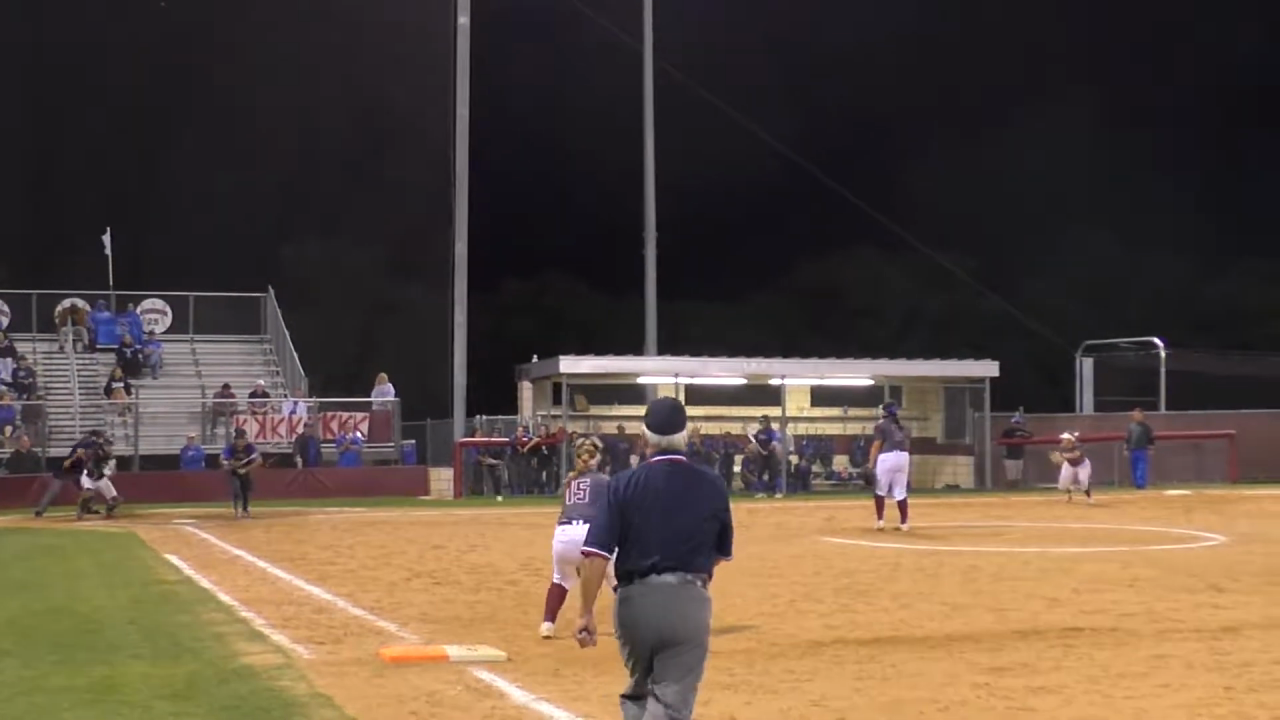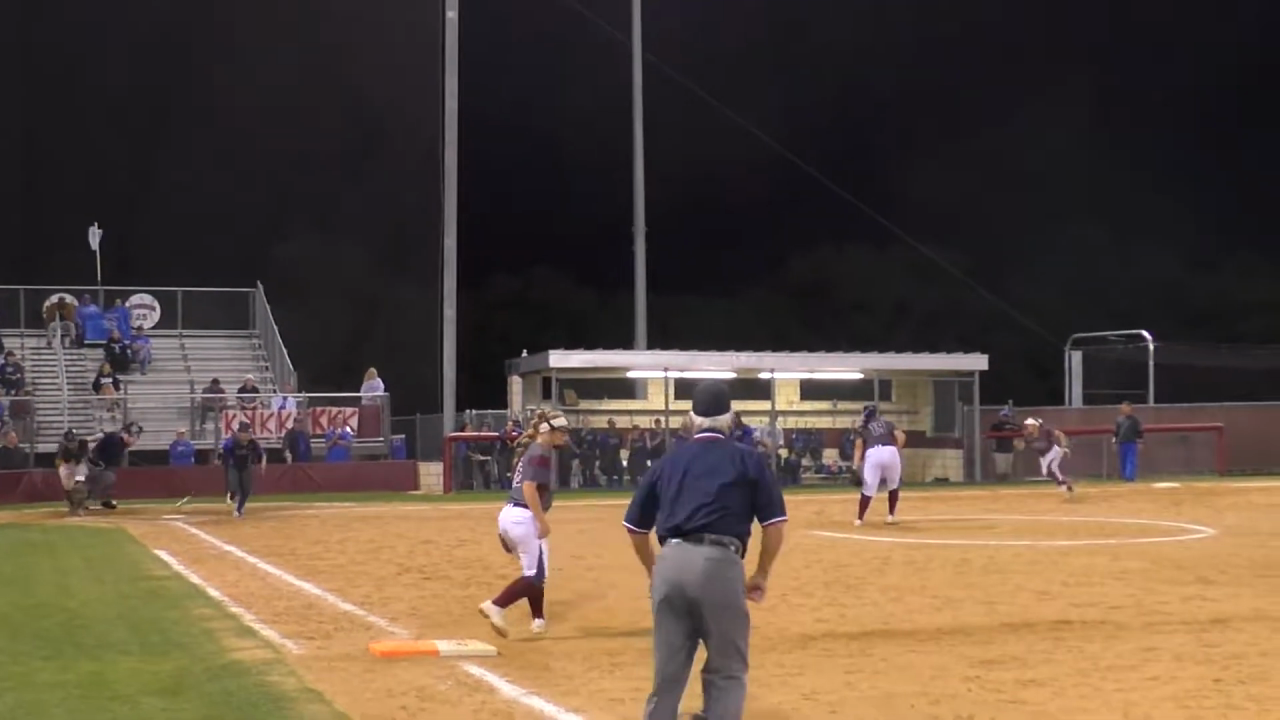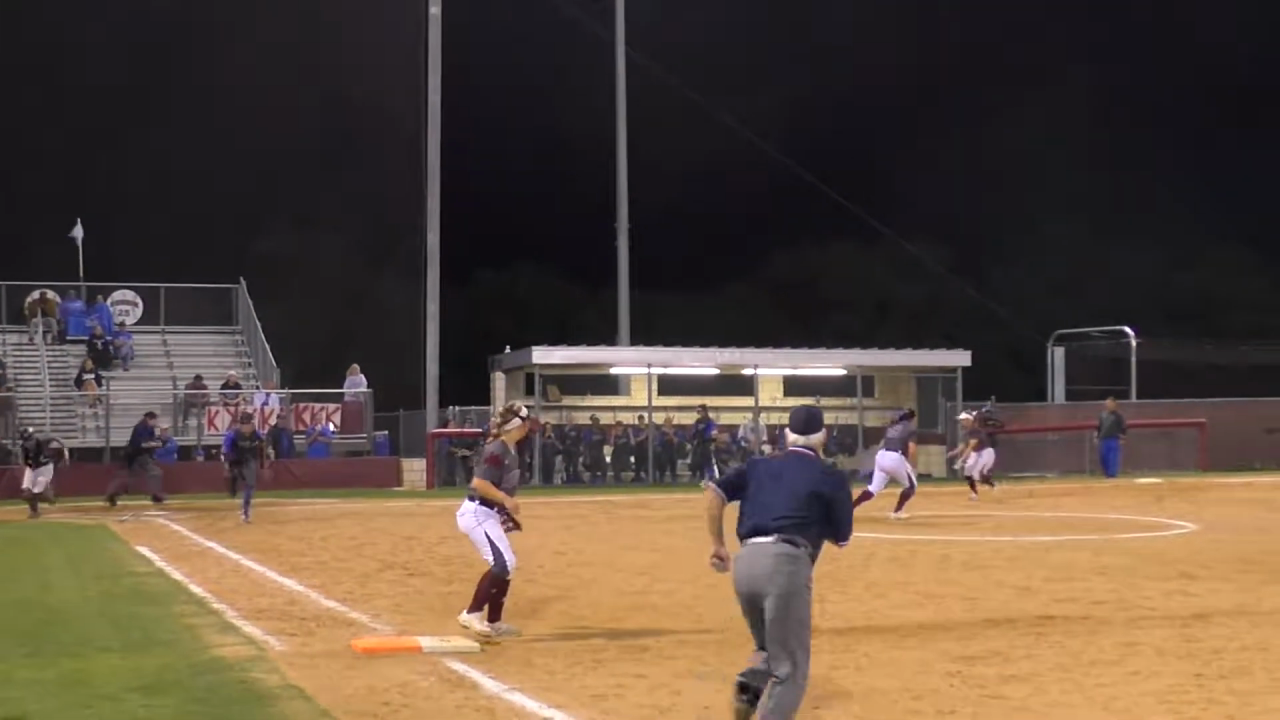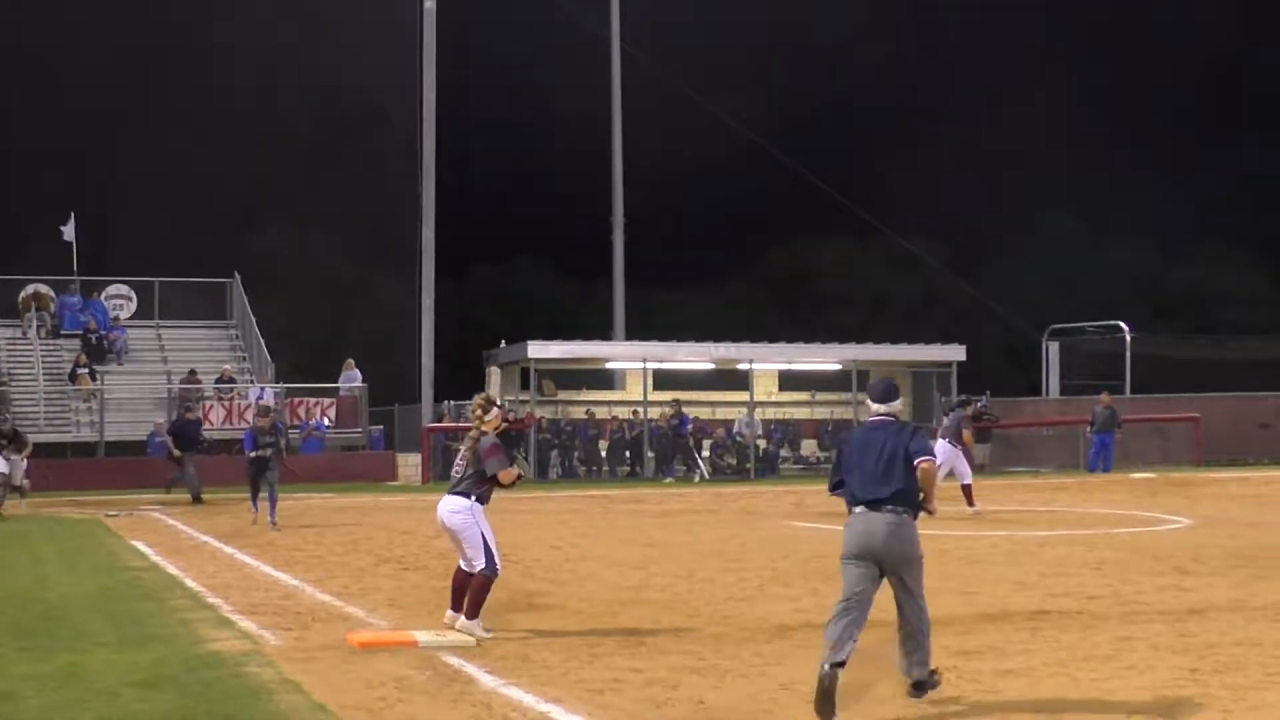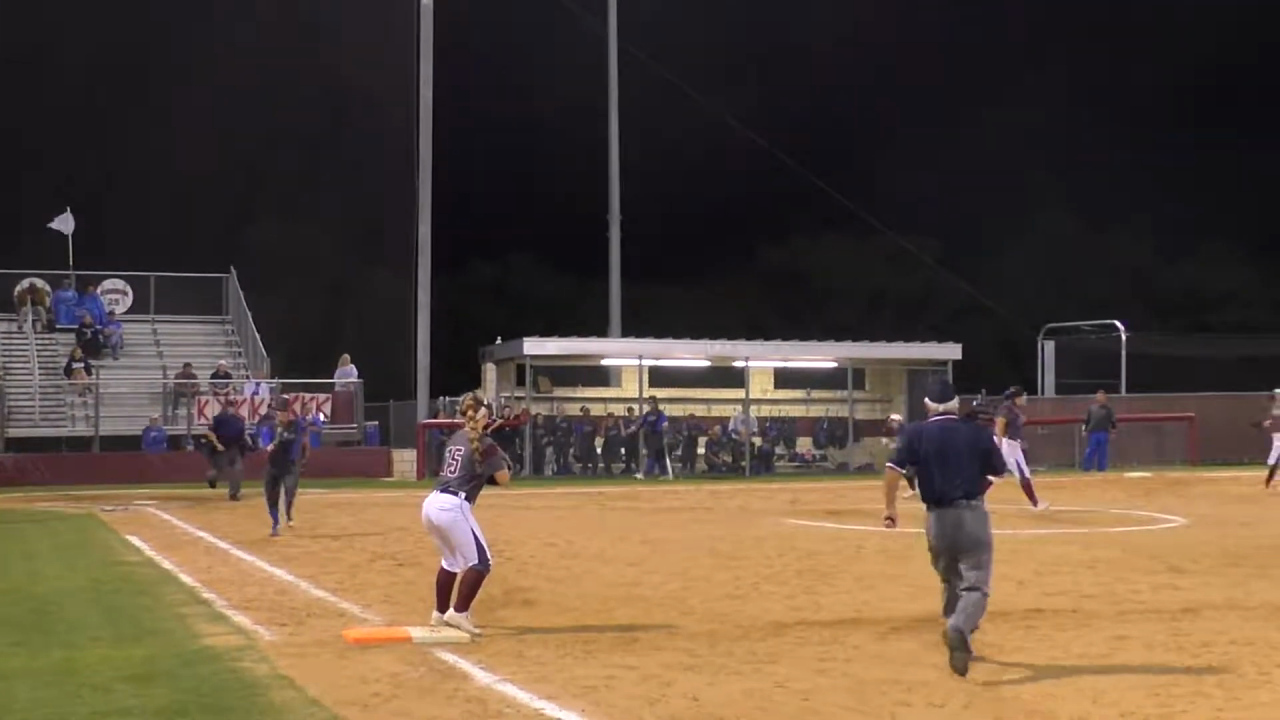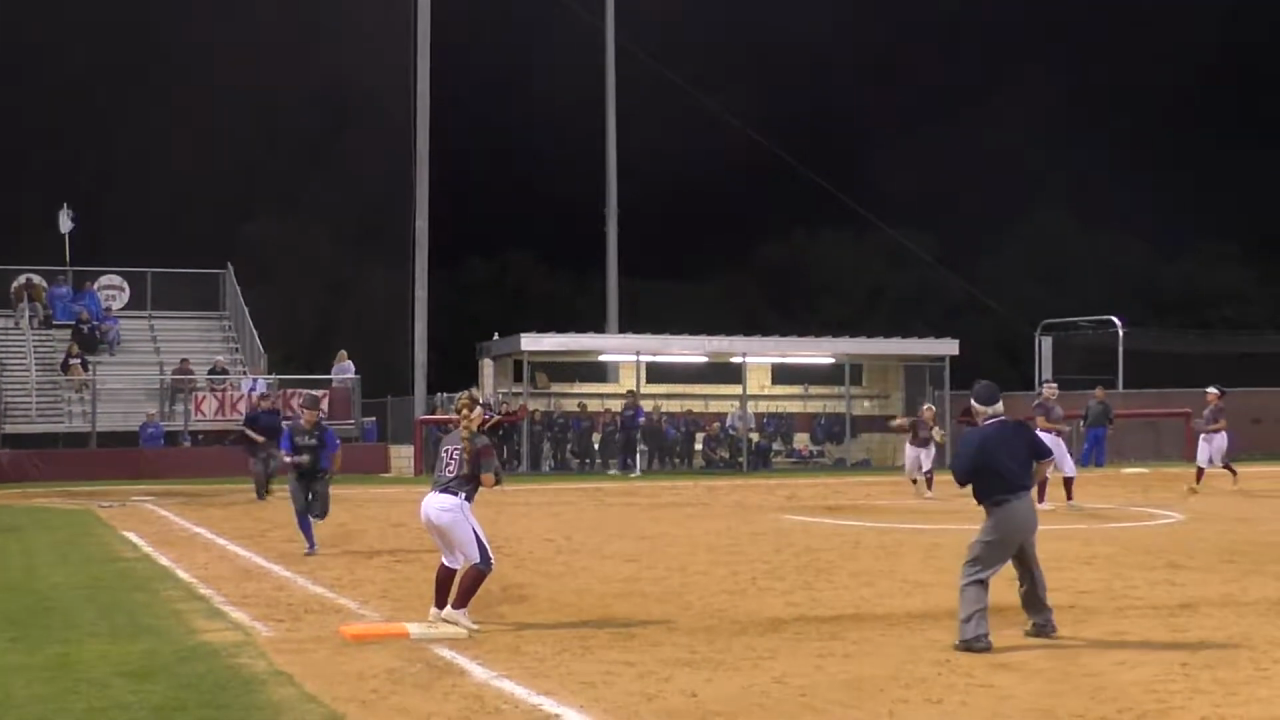
dt=0.4s
person 1, frame 1
left shoulder: (623, 485)
right shoulder: (713, 486)
left elbow: (596, 552)
right elbow: (721, 554)
left wrist: (586, 613)
left hip: (636, 600)
right hip: (689, 602)
left knee: (638, 693)
person 1, frame 2
left shoulder: (667, 463)
right shoulder: (749, 460)
left elbow: (635, 525)
right elbow: (775, 523)
left wrist: (652, 572)
right wrist: (761, 574)
left hip: (670, 564)
right hip: (719, 566)
left knee: (667, 676)
right knee: (726, 672)
person 1, frame 3
left shoulder: (757, 466)
right shoulder: (831, 477)
left elbow: (713, 491)
right elbow: (841, 538)
left wrist: (717, 544)
left hip: (746, 562)
right hip: (787, 565)
left knee: (771, 650)
right knee: (789, 668)
left ankle: (749, 687)
person 1, frame 4
left shoulder: (849, 439)
right shoulder: (911, 433)
left elbow: (836, 488)
right elbow: (927, 466)
right wrist: (928, 499)
left hip: (857, 527)
right hip: (897, 528)
left knee: (850, 609)
right knee: (911, 608)
left ankle: (832, 666)
right ankle: (919, 678)
person 1, frame 5
left shoulder: (916, 433)
right shoulder: (977, 432)
left elbow: (893, 468)
right elbow: (999, 470)
left wrist: (889, 507)
left hip: (938, 520)
right hip: (972, 517)
left knee: (951, 584)
right knee: (975, 589)
left ankle: (958, 638)
right ankle: (957, 631)
person 1, frame 6
left shoulder: (973, 439)
right shoulder: (1021, 430)
left elbow: (961, 478)
right elbow: (1047, 459)
left hip: (1001, 515)
right hip: (1025, 509)
left knee: (973, 574)
right knee: (1028, 567)
left ankle: (975, 635)
right ankle: (1043, 622)
person 2, frame 1
left shoulder: (570, 481)
right shoulder: (605, 481)
left hip: (564, 534)
left knee: (560, 580)
right knee: (618, 580)
left ankle: (548, 624)
person 2, frame 2
left shoulder: (530, 451)
right shoulder: (542, 454)
right elbow: (529, 488)
right wrist: (542, 521)
left hip: (508, 515)
right hip: (524, 518)
left knee: (531, 570)
right knee: (536, 575)
left ankle: (538, 620)
right ankle: (496, 606)
person 2, frame 3
left shoulder: (510, 450)
right shoulder: (496, 450)
right elbow: (478, 483)
left wrist: (505, 509)
right wrist: (506, 500)
left hip: (489, 514)
right hip: (476, 513)
left knee: (505, 565)
right knee: (502, 563)
left ankle: (493, 623)
right ankle: (472, 614)
person 2, frame 4
left shoulder: (472, 439)
right shoulder: (490, 442)
right elbow: (505, 477)
left wrist: (509, 469)
right wrist: (518, 469)
left hip: (447, 506)
right hip: (465, 509)
left knee: (469, 561)
right knee: (488, 566)
left ankle: (454, 612)
right ankle: (468, 620)
person 2, frame 5
left shoulder: (454, 439)
right shoulder: (484, 443)
right elbow: (503, 479)
left wrist: (485, 469)
right wrist: (503, 464)
left hip: (432, 504)
right hip: (453, 507)
left knee: (451, 561)
right knee: (480, 562)
left ankle: (440, 614)
right ankle: (458, 613)
person 2, frame 6
left shoulder: (447, 439)
right shoulder: (481, 442)
right elbow: (487, 481)
right wrist: (494, 475)
left hip: (430, 504)
right hip: (453, 506)
left knee: (452, 558)
right knee: (482, 561)
left ankle: (438, 610)
right ankle: (456, 610)
